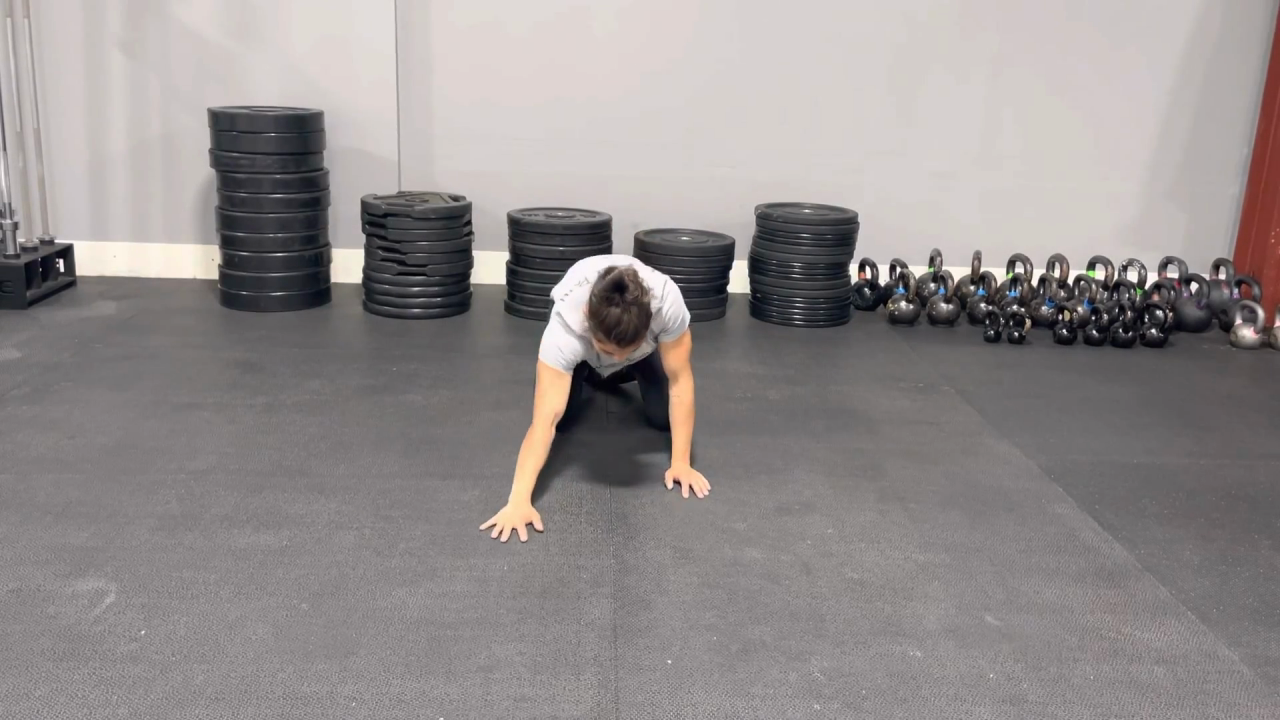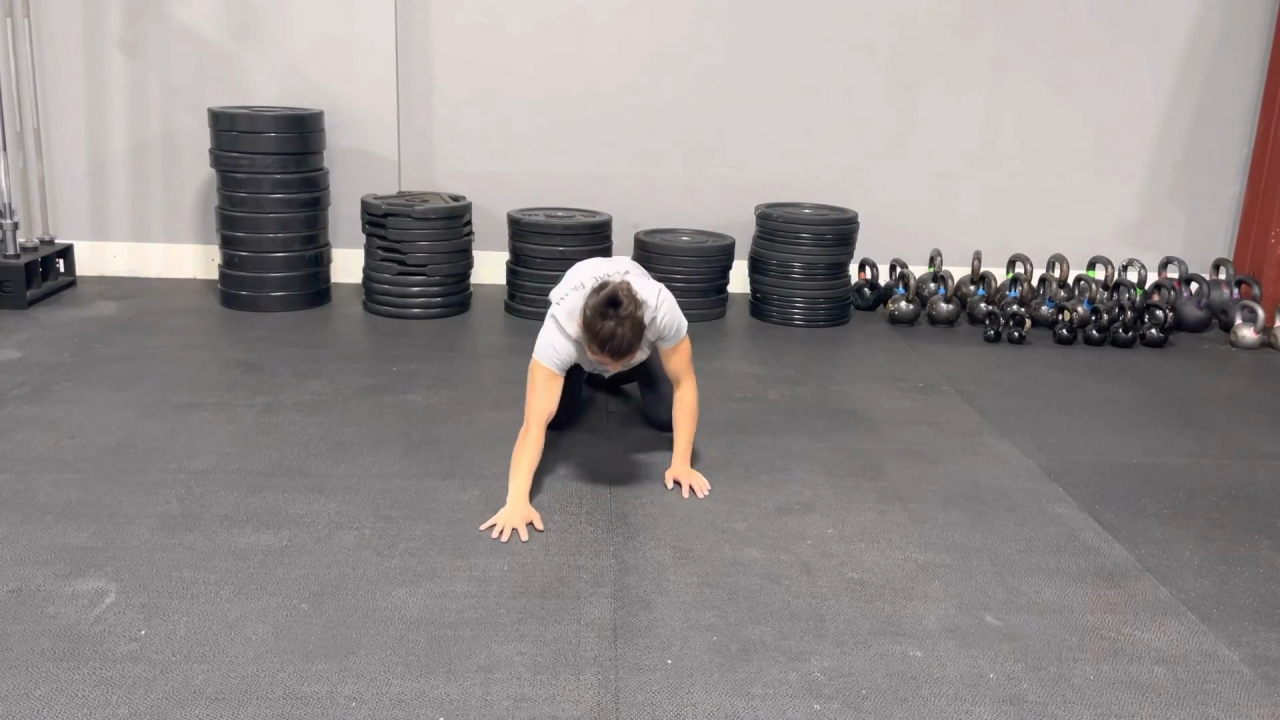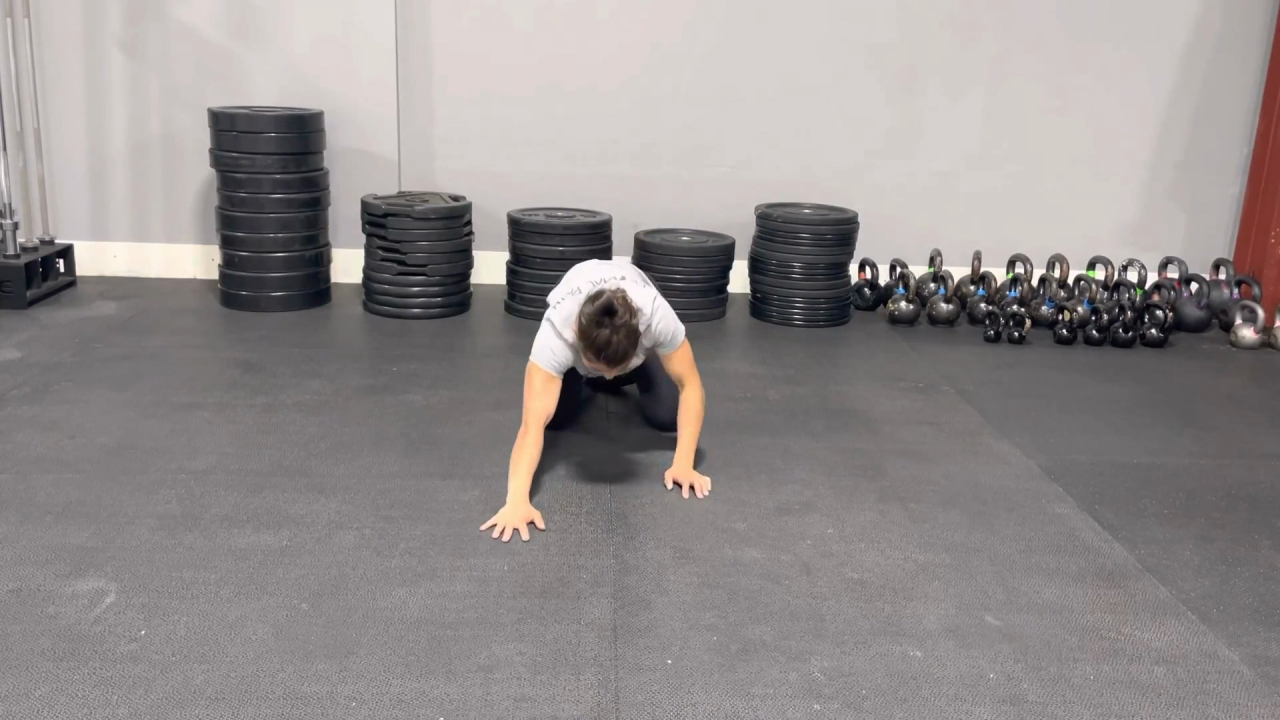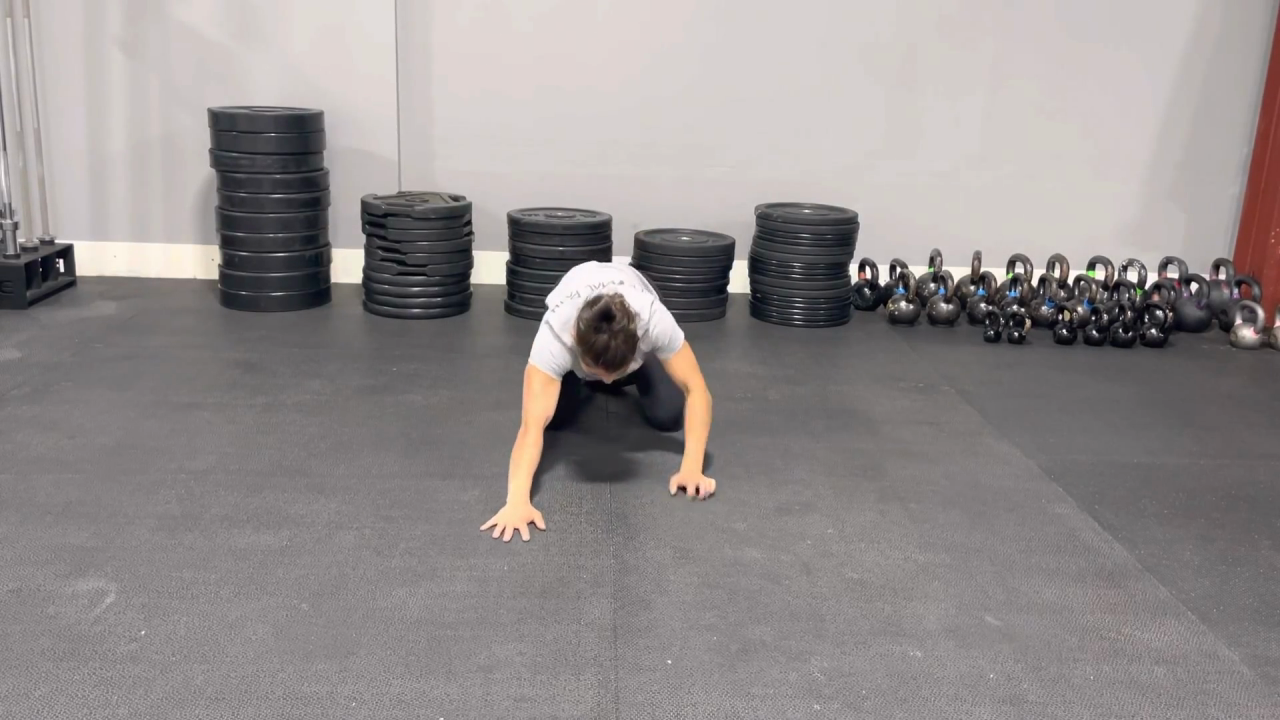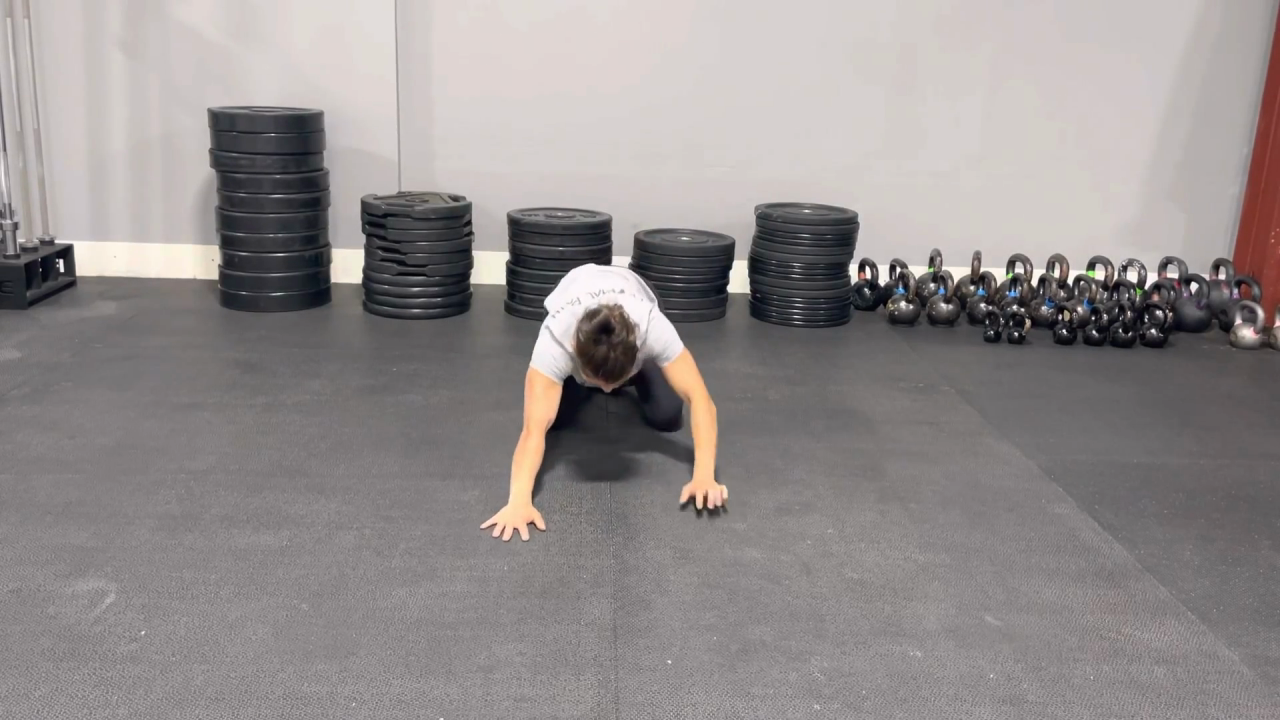
dt=0.1s
person 1, frame 1
left shoulder: (667, 300)
right shoulder: (566, 324)
left elbow: (679, 380)
right elbow: (545, 421)
left wrist: (681, 463)
right wrist: (518, 502)
left knee: (663, 417)
right knee: (562, 414)
left ankle: (634, 370)
right ankle: (584, 371)
person 1, frame 2
left shoulder: (660, 309)
right shoulder: (560, 327)
left elbow: (684, 385)
right elbow: (535, 424)
left wrist: (682, 464)
right wrist: (516, 501)
right hip: (573, 308)
left knee: (665, 416)
right knee: (557, 416)
left ankle: (633, 372)
right ankle: (584, 373)
person 1, frame 3
left shoulder: (656, 315)
right shoulder: (557, 330)
left elbow: (690, 386)
right elbow: (533, 424)
left wrist: (683, 463)
right wrist: (516, 501)
right hip: (572, 304)
left knee: (665, 416)
right knee: (556, 416)
left ankle: (632, 375)
right ankle: (584, 376)
person 1, frame 4
left shoulder: (653, 320)
right shoulder: (555, 334)
left elbow: (696, 391)
right elbow: (532, 427)
left wrist: (692, 468)
right wrist: (517, 501)
right hip: (569, 311)
left knee: (666, 416)
right knee: (556, 417)
left ankle: (632, 373)
right ankle: (579, 379)
person 1, frame 5
left shoulder: (652, 327)
right shoulder: (556, 339)
left elbow: (699, 400)
right elbow: (534, 429)
left wrist: (704, 476)
right wrist: (518, 501)
left knee: (666, 417)
right knee: (557, 417)
left ankle: (636, 378)
right ankle: (577, 380)
